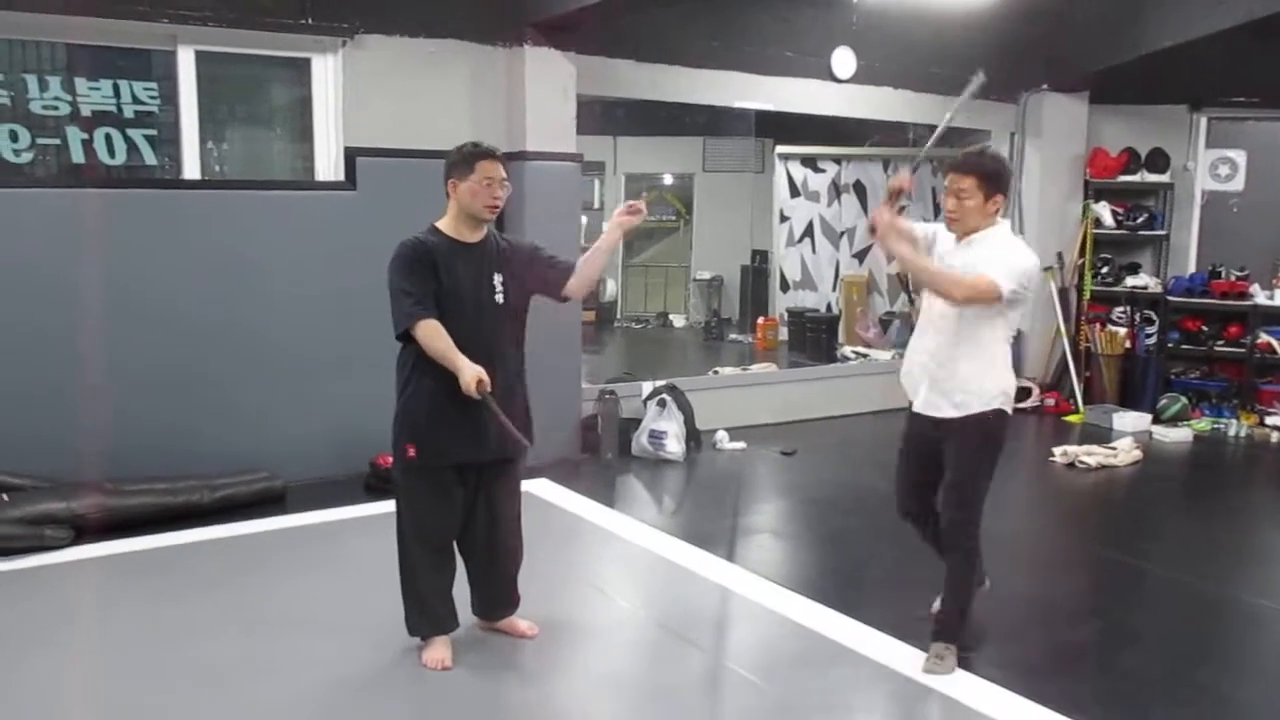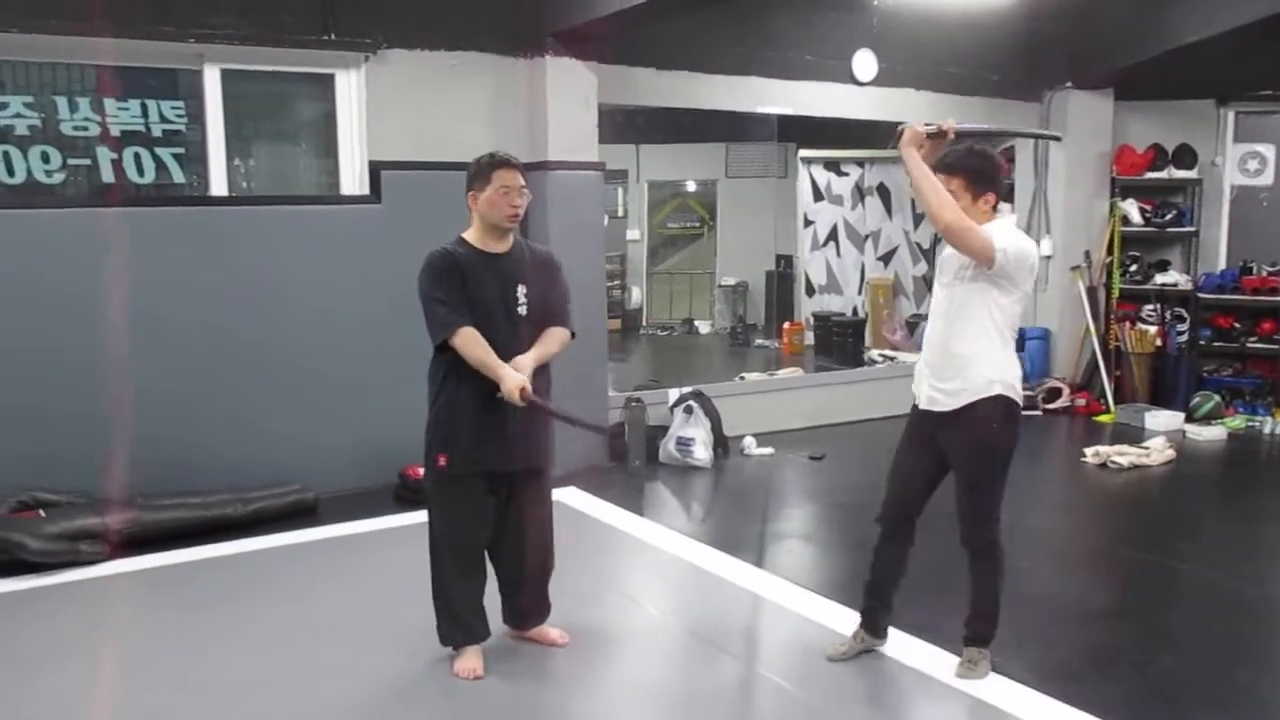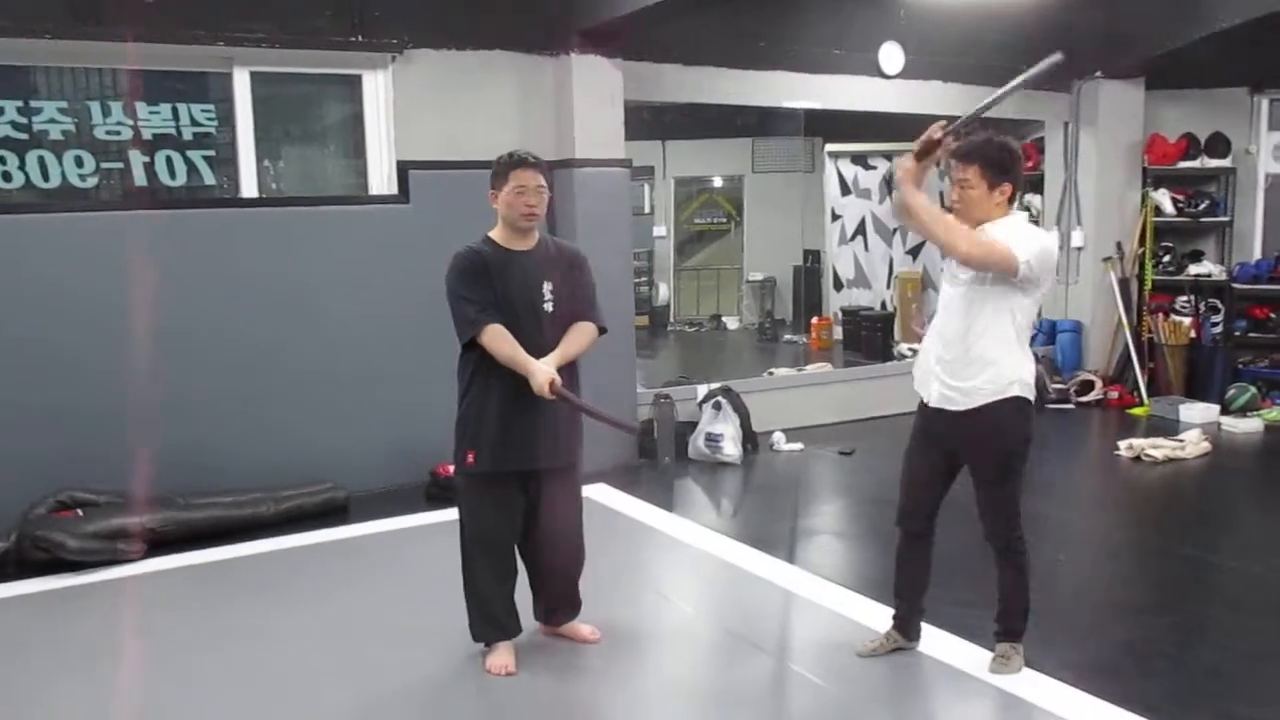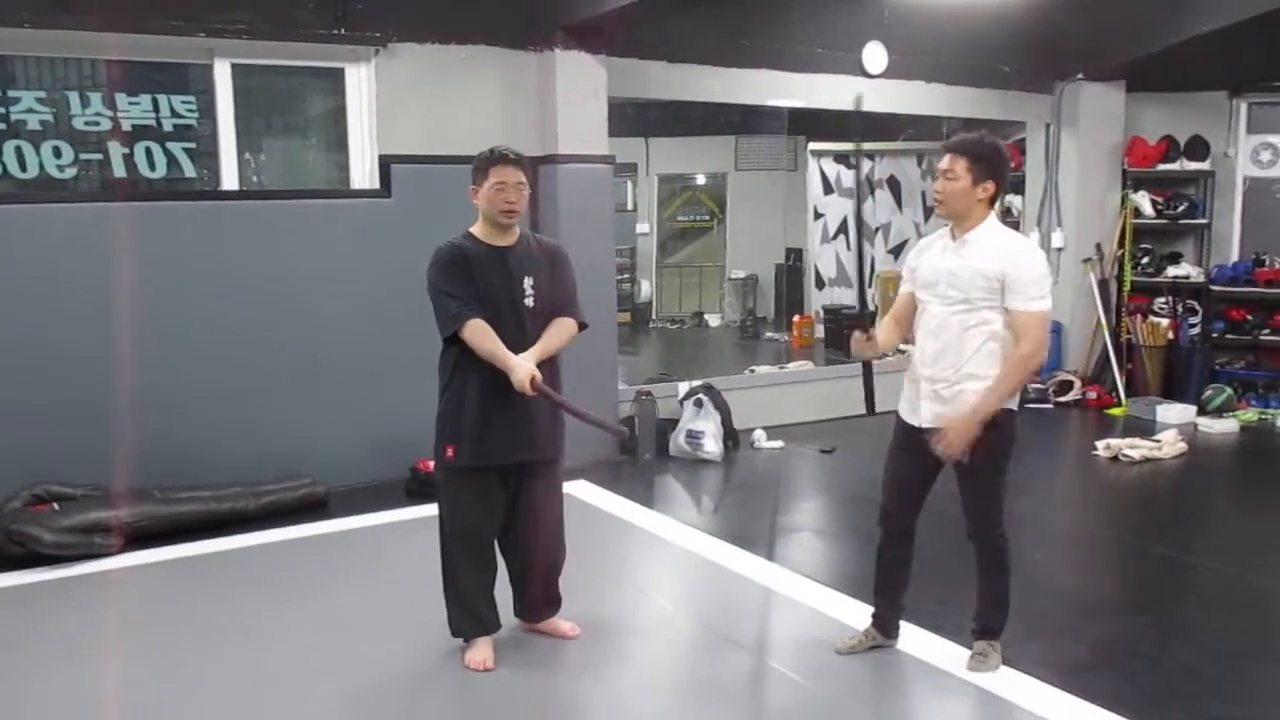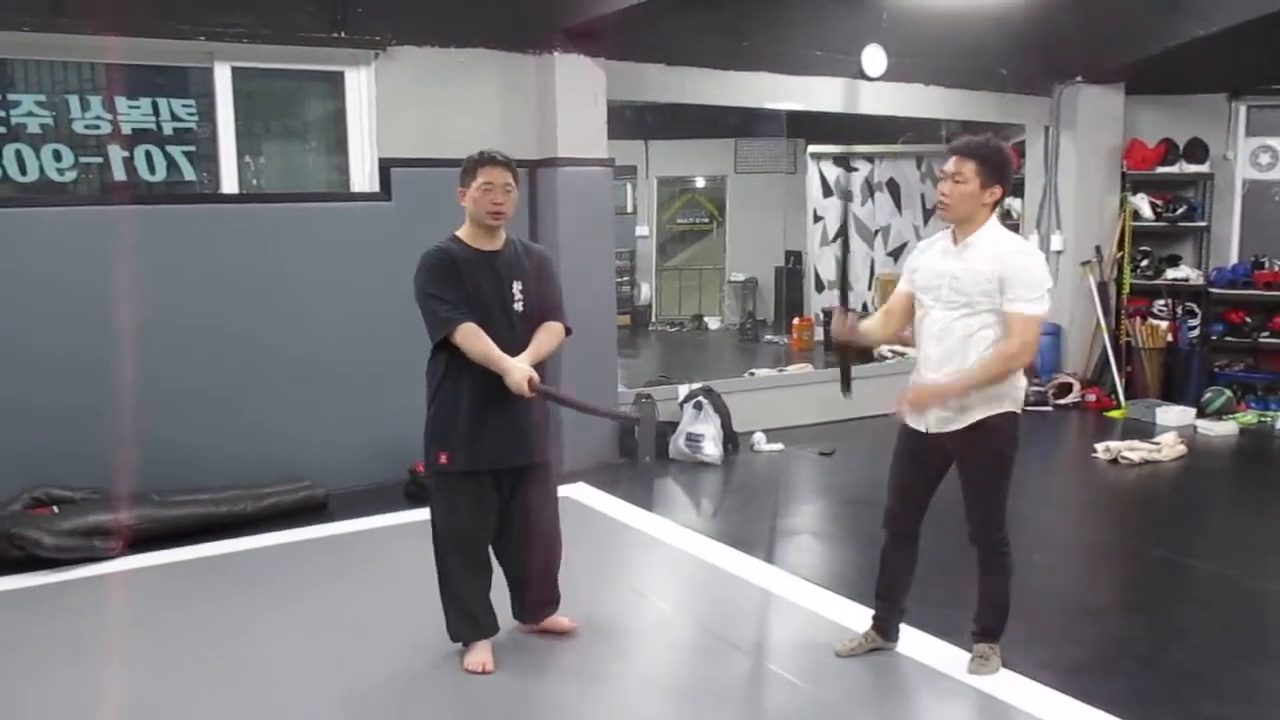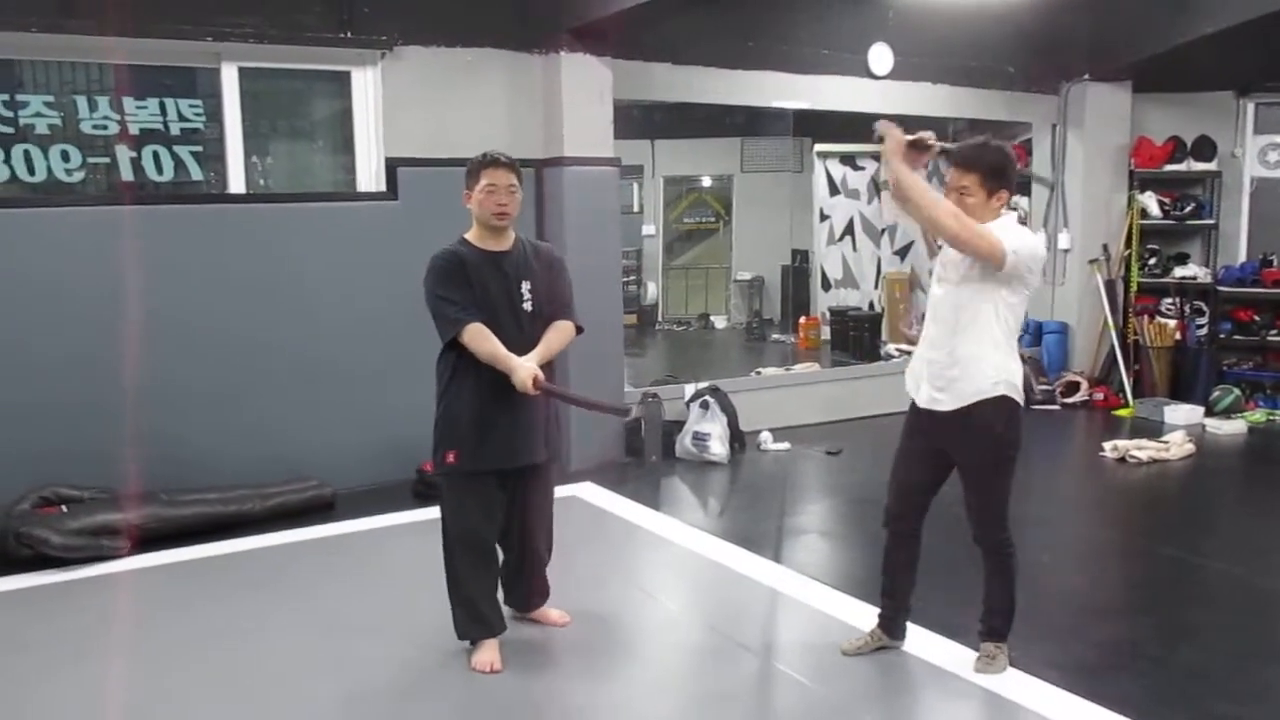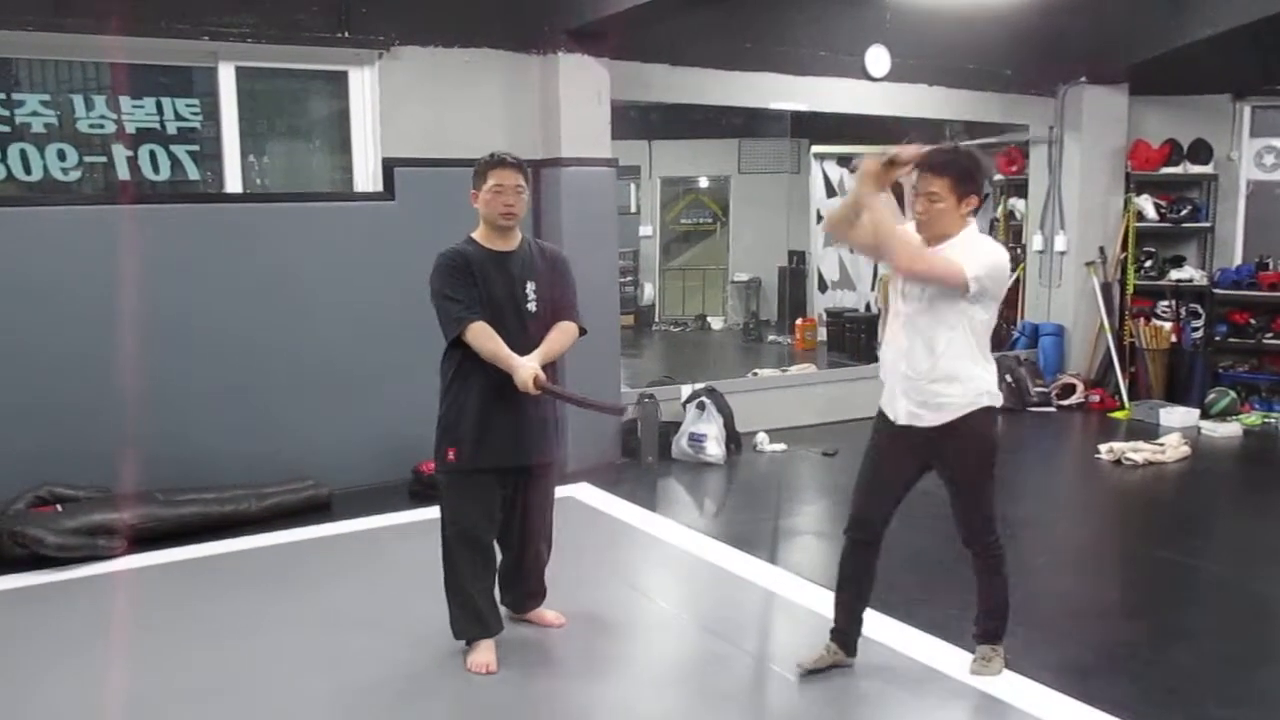
dt=0.4s
person 1, frame 1
left shoulder: (1016, 258)
right shoulder: (939, 238)
left elbow: (961, 291)
right elbow: (886, 230)
left wrist: (899, 249)
right wrist: (890, 204)
left hip: (977, 411)
right hip: (925, 404)
left knee: (959, 524)
right knee: (912, 506)
left ankle: (946, 637)
right ankle: (969, 577)
person 1, frame 2
left shoulder: (1015, 249)
right shoulder: (961, 235)
left elbow: (950, 223)
right elbow: (926, 200)
left wrist: (912, 155)
right wrist: (929, 154)
left hip: (984, 407)
right hip: (931, 403)
left knee: (978, 534)
right knee: (894, 515)
left ankle: (977, 644)
right ankle: (872, 626)
person 1, frame 3
left shoulder: (1034, 244)
right shoulder: (968, 235)
left elbow: (965, 248)
right elbow: (910, 214)
left wrist: (911, 184)
right wrist: (923, 163)
left hip: (996, 407)
right hip: (938, 402)
left knee: (1002, 531)
right knee: (913, 519)
left ankle: (1010, 639)
right ankle: (905, 626)
person 1, frame 4
left shoulder: (1019, 255)
right shoulder: (925, 249)
left elbow: (1031, 350)
right elbow: (900, 319)
left wrist: (974, 417)
right wrist: (876, 340)
left hip: (981, 419)
right hip: (918, 411)
left knee: (985, 532)
right knee: (894, 520)
left ankle: (988, 638)
right ankle: (884, 624)
person 1, frame 5
left shoulder: (1018, 258)
right shoulder: (926, 251)
left elbow: (1021, 349)
right elbow: (893, 319)
left wrist: (947, 390)
right wrist: (858, 331)
left hip: (984, 419)
right hip: (922, 415)
left knee: (987, 535)
right knee: (899, 524)
left ankle: (988, 640)
right ankle: (884, 627)
person 1, frame 6
left shoulder: (1021, 246)
right shoulder: (953, 231)
left elbow: (951, 226)
left wrist: (896, 166)
right wrist: (906, 164)
left hip: (985, 406)
right hip: (929, 402)
left knee: (990, 532)
right knee: (900, 518)
left ankle: (995, 639)
right ankle: (890, 625)
person 1, frame 7
left shoulder: (988, 259)
right shoulder: (910, 240)
left elbow: (913, 265)
right elbow: (838, 227)
left wrist: (872, 194)
right wrist: (871, 178)
left hip: (962, 418)
right hip: (900, 414)
left knee: (979, 537)
right knee: (862, 527)
left ankle: (990, 641)
right ankle: (843, 641)
person 2, frame 1
left shoulder: (515, 254)
right shoulder: (416, 253)
left elbow: (573, 285)
right elbow: (420, 322)
left wrist: (612, 234)
right wrist: (461, 365)
left hip: (500, 416)
right hip: (431, 419)
left knee: (498, 523)
right knee: (428, 528)
left ankle: (496, 609)
right ankle: (434, 629)
person 2, frame 2
left shoulder: (542, 263)
right shoulder: (444, 264)
left elbow: (559, 327)
right elbow: (459, 331)
left wrist: (529, 360)
right wrist: (502, 373)
left hip: (527, 422)
right hip: (462, 425)
left knee: (529, 532)
right knee: (460, 537)
left ankle: (527, 617)
right ankle: (466, 638)
person 2, frame 3
left shoulder: (569, 260)
right shoulder: (470, 264)
left elbow: (587, 323)
right elbow: (486, 329)
left wrist: (552, 362)
right wrist: (530, 368)
left hip: (556, 416)
right hip: (490, 420)
left knee: (559, 527)
right knee: (490, 534)
left ankle: (558, 614)
right ankle: (498, 635)
person 2, frame 4
left shoulder: (550, 256)
right shoulder: (452, 259)
left elbow: (568, 319)
right elbow: (468, 324)
left wrist: (531, 357)
right wrist: (509, 364)
left hip: (537, 412)
right hip: (471, 415)
left knee: (540, 523)
right knee: (470, 529)
left ankle: (538, 610)
right ankle: (477, 630)
person 2, frame 5
left shoulder: (535, 260)
right shoulder: (439, 263)
left elbow: (554, 323)
right elbow: (460, 328)
left wrist: (525, 360)
right wrist: (505, 366)
left hip: (524, 416)
right hip: (461, 420)
left knee: (536, 525)
right knee: (463, 533)
left ankle: (536, 610)
right ankle: (475, 633)
person 2, frame 6
left shoulder: (545, 260)
right shoulder: (448, 265)
left elbow: (565, 322)
right elbow: (469, 329)
left wrist: (533, 360)
right wrist: (511, 365)
left hip: (531, 415)
right hip: (469, 418)
left knee: (532, 525)
right knee: (471, 531)
left ankle: (527, 598)
right ankle: (483, 631)
person 2, frame 7
left shoulder: (551, 261)
right shoulder: (455, 263)
left elbow: (568, 324)
right elbow: (472, 327)
left wrist: (535, 359)
right wrist: (513, 364)
left hip: (533, 413)
right hip: (471, 417)
left knee: (531, 521)
right knee: (470, 528)
left ankle: (524, 599)
right ankle: (479, 631)
